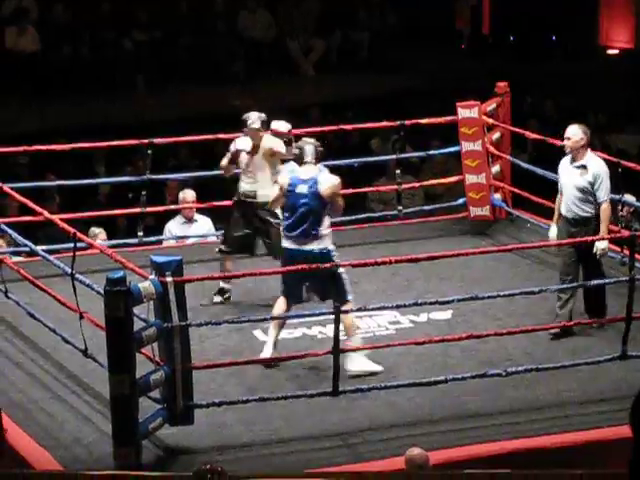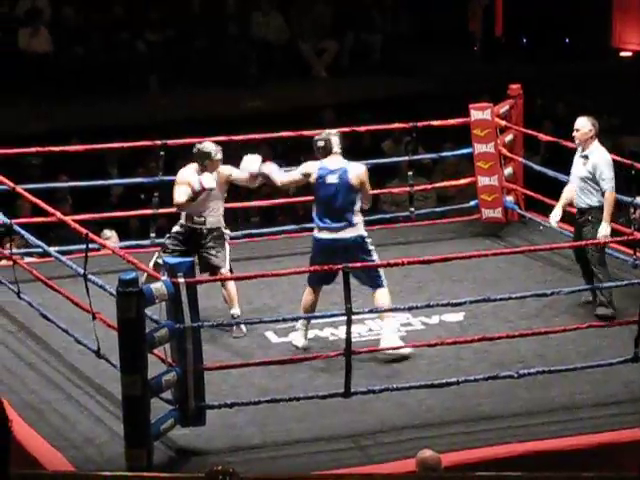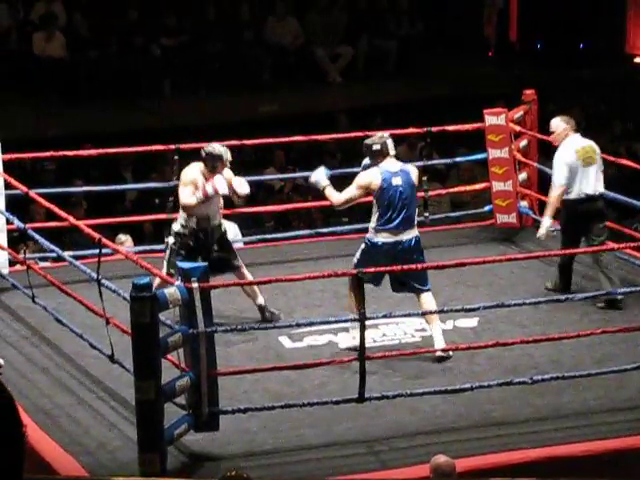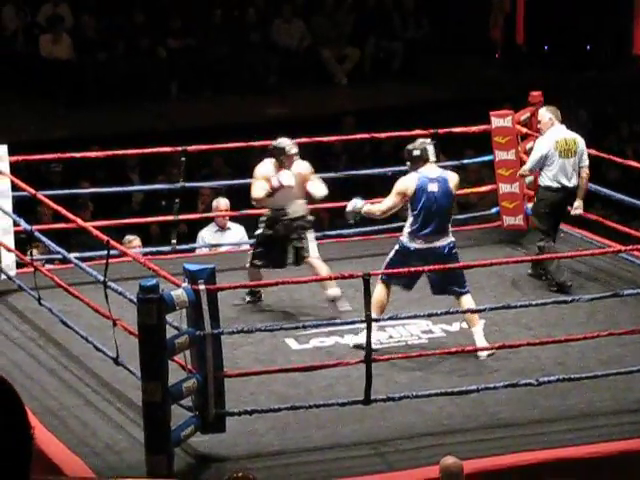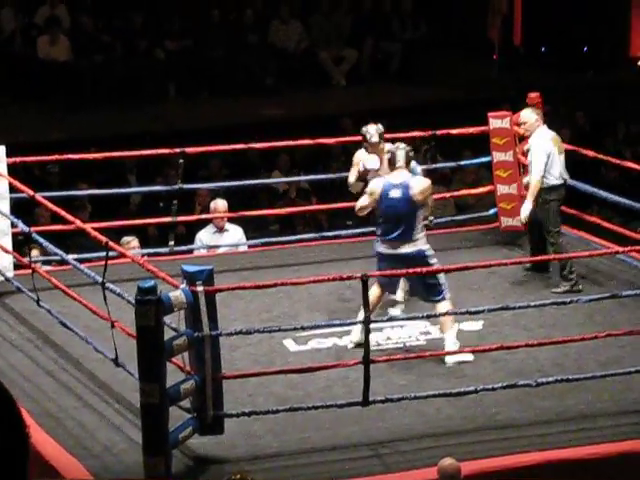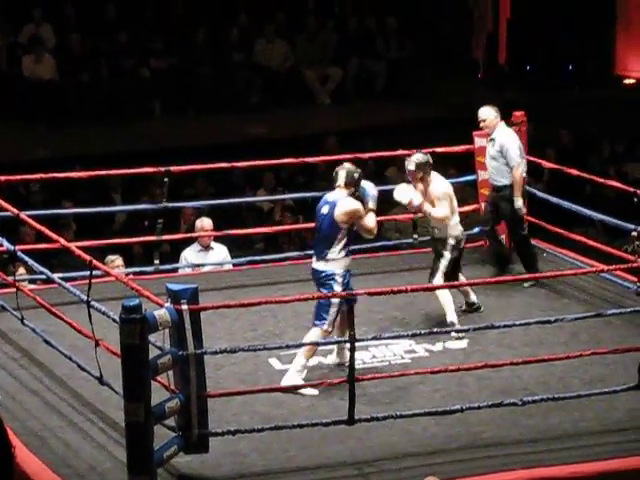
dt=0.5s
person 1, frame 1
left shoulder: (286, 179)
right shoulder: (330, 181)
left elbow: (274, 204)
left hip: (290, 249)
right hip: (319, 251)
left knee: (287, 298)
right knee: (344, 302)
left ankle: (269, 347)
right ankle: (356, 358)
person 1, frame 2
left shoulder: (311, 169)
right shoulder: (358, 170)
left elbow: (283, 180)
right elbow: (366, 202)
left wrist: (269, 170)
left hip: (323, 240)
right hip: (353, 238)
left knee: (314, 286)
right knee: (378, 285)
left ankle: (301, 335)
right ankle: (389, 336)
person 1, frame 3
left shoulder: (370, 176)
right shoulder: (412, 171)
left elbow: (339, 201)
left wrist: (323, 182)
left hip: (379, 243)
right hip: (409, 242)
left knee: (356, 283)
right knee: (423, 291)
right ankle: (439, 343)
person 1, frame 4
left shoulder: (407, 182)
right shoulder: (452, 179)
left elbow: (381, 211)
left wrist: (360, 207)
left hip: (411, 247)
right hip: (443, 247)
left knee: (384, 282)
right knee: (462, 293)
left ankle: (370, 334)
right ankle: (481, 343)
person 1, frame 5
left shoulder: (377, 185)
right shoulder: (422, 184)
left elbow: (360, 209)
left hip: (386, 251)
right hip: (415, 252)
left knee: (379, 285)
right knee: (441, 297)
left ankle: (358, 331)
right ankle: (451, 349)
person 1, frame 6
left shoulder: (326, 199)
right shoulder: (351, 206)
right elbow: (370, 230)
right wrist: (370, 204)
left hip: (322, 266)
right hip: (333, 271)
left knee: (348, 306)
right knee: (323, 325)
left ankle: (340, 352)
right ankle: (293, 375)
person 2, frame 1
left shoulder: (597, 167)
right shoulder: (564, 164)
left elbow: (605, 204)
left wrist: (603, 236)
right wrist: (554, 223)
left hip: (588, 226)
right hip: (566, 224)
left knee: (592, 275)
right knee: (567, 275)
left ankle: (597, 315)
right ankle: (565, 322)
person 2, frame 2
left shoulder: (599, 157)
right shoulder: (580, 155)
left elbow: (609, 192)
right elbow: (572, 185)
left wrist: (606, 223)
right wrist: (559, 207)
left hip: (594, 214)
right hip: (584, 213)
left knee: (596, 260)
right knee: (582, 256)
left ankle: (606, 306)
right ankle: (596, 295)
person 2, frame 3
left shoulder: (564, 152)
right shoulder: (592, 146)
left elbow: (558, 189)
right elbow: (600, 174)
left wrist: (547, 218)
left hip: (576, 206)
right hip: (596, 203)
left knee: (569, 248)
right knee: (598, 249)
left ankle: (562, 286)
right ankle: (612, 292)
person 2, frame 4
left shoulder: (545, 141)
right shoulder: (577, 139)
left elbow: (529, 170)
right elbow: (584, 173)
left wrist: (520, 173)
right wrist: (579, 199)
left hip: (548, 193)
right hip: (567, 193)
left knee: (544, 238)
right knee: (550, 234)
left ankle: (560, 279)
right ankle: (540, 269)
person 2, frame 5
left shoulder: (538, 141)
right shoulder: (552, 137)
left elbow: (537, 175)
left wrist: (528, 202)
right wrist: (529, 179)
left hip: (549, 193)
right hip: (556, 188)
left knee: (553, 235)
right knee: (532, 222)
left ankle: (571, 281)
right ankle: (539, 263)
person 2, frame 6
left shoulder: (507, 137)
right shoulder: (493, 138)
left elbow: (517, 169)
left wrist: (518, 197)
left hip: (508, 191)
right hip: (497, 190)
left knee: (518, 234)
right knee: (488, 228)
left ankle: (533, 273)
right ankle: (502, 265)
person 3, frame 1
left shoulder: (270, 143)
right shoulder: (241, 143)
left elbow: (289, 154)
right elbow: (225, 170)
right wrist: (233, 156)
left hip: (267, 204)
right hip: (244, 202)
left knee: (280, 250)
right knee: (226, 249)
right ankle: (224, 290)
person 3, frame 2
left shoulder: (225, 172)
right shoulder: (185, 174)
left elbow: (252, 182)
right elbow: (179, 205)
left wrist: (254, 172)
right wrist: (197, 191)
left hip: (213, 230)
right hip: (187, 229)
left knee: (223, 272)
left ankle: (237, 318)
person 3, frame 3
left shoulder: (225, 174)
right shoulder: (190, 174)
left elbow: (238, 198)
right elbow: (185, 205)
left wrist: (240, 191)
right wrist: (206, 194)
left hip: (213, 228)
right hip: (188, 230)
left knee: (239, 269)
right knee: (169, 273)
left ankle: (263, 308)
person 3, frame 4
left shoulder: (302, 167)
right shoulder: (263, 169)
left elbow: (314, 186)
right elbow: (256, 200)
left wrist: (318, 190)
right wrist: (273, 188)
left hip: (298, 219)
right hip: (274, 220)
left knee: (311, 259)
right knee: (255, 262)
left ankle: (334, 296)
right ankle: (254, 293)
person 3, frame 5
right shoulder: (360, 156)
left elbow: (415, 173)
right elbow: (353, 187)
right wrist: (361, 173)
left ankle: (399, 299)
right ankle: (401, 288)
person 3, frame 6
left shoulder: (437, 187)
right shoulder: (424, 184)
left elbow: (444, 216)
right elbow: (425, 208)
left wrist: (420, 206)
right wrist: (410, 200)
left hip: (450, 238)
right hip: (443, 236)
left knee: (437, 282)
right knee: (451, 273)
left ankle: (454, 325)
right ankle: (472, 302)
